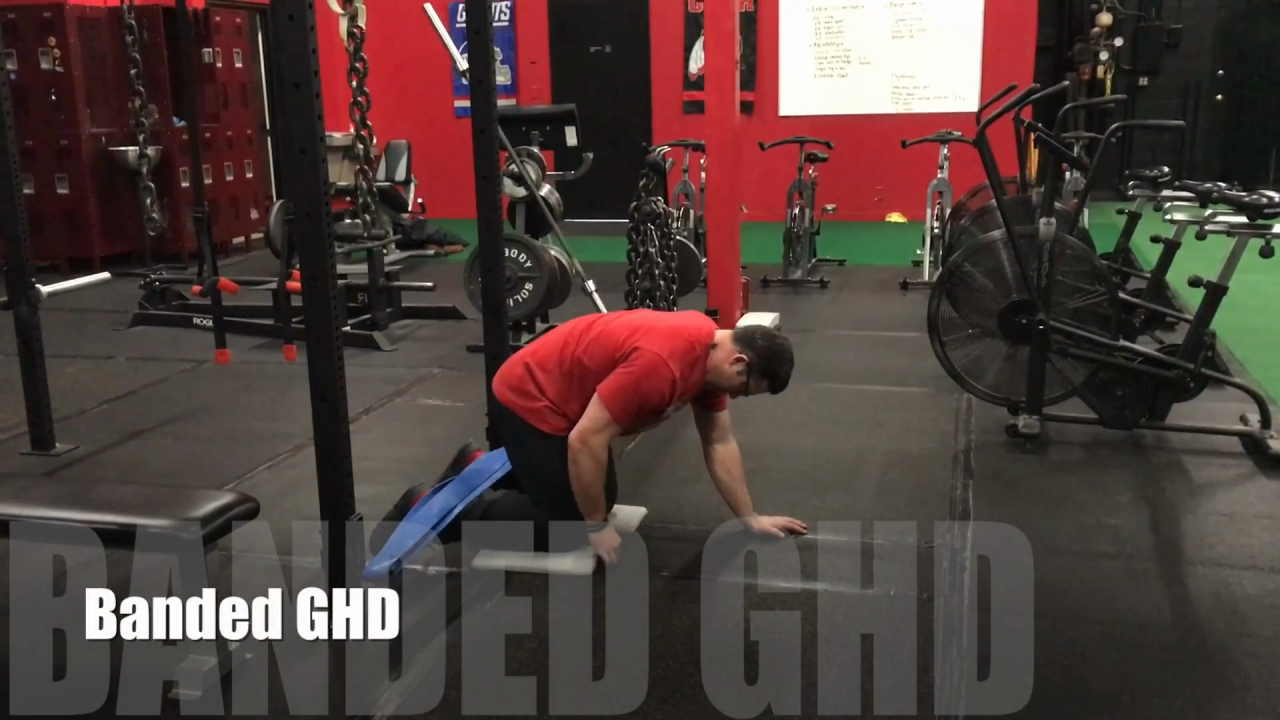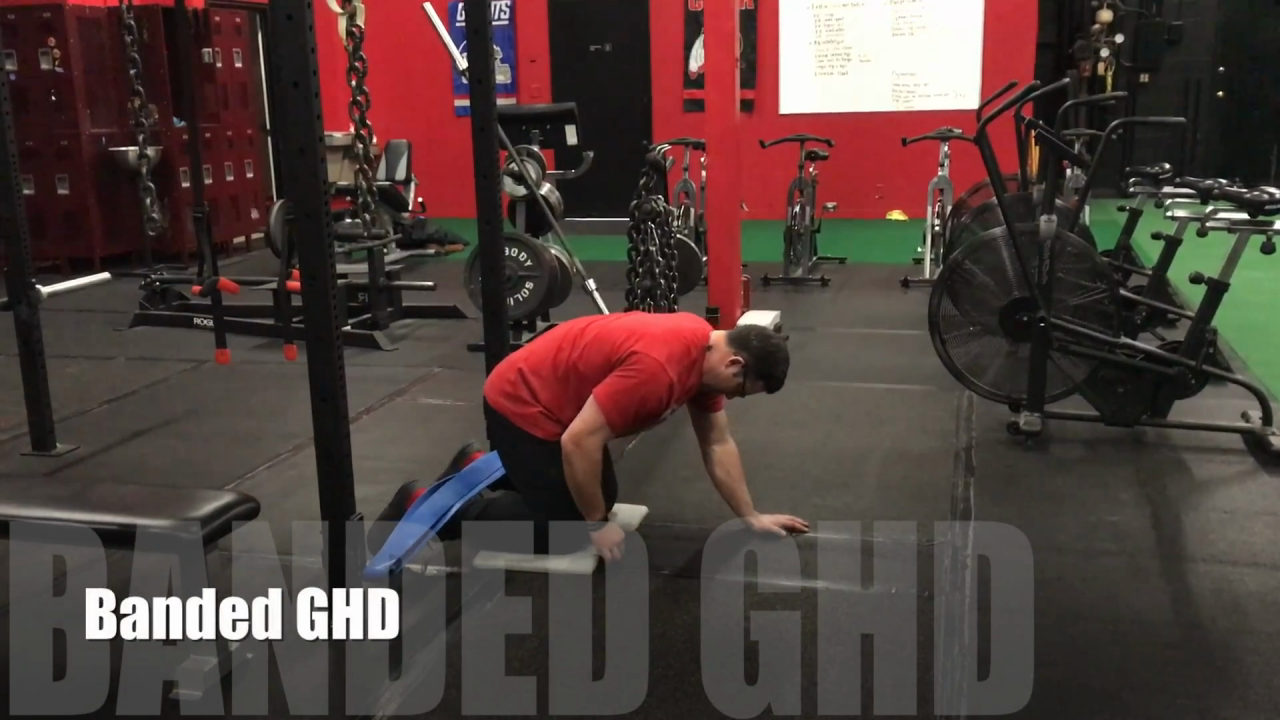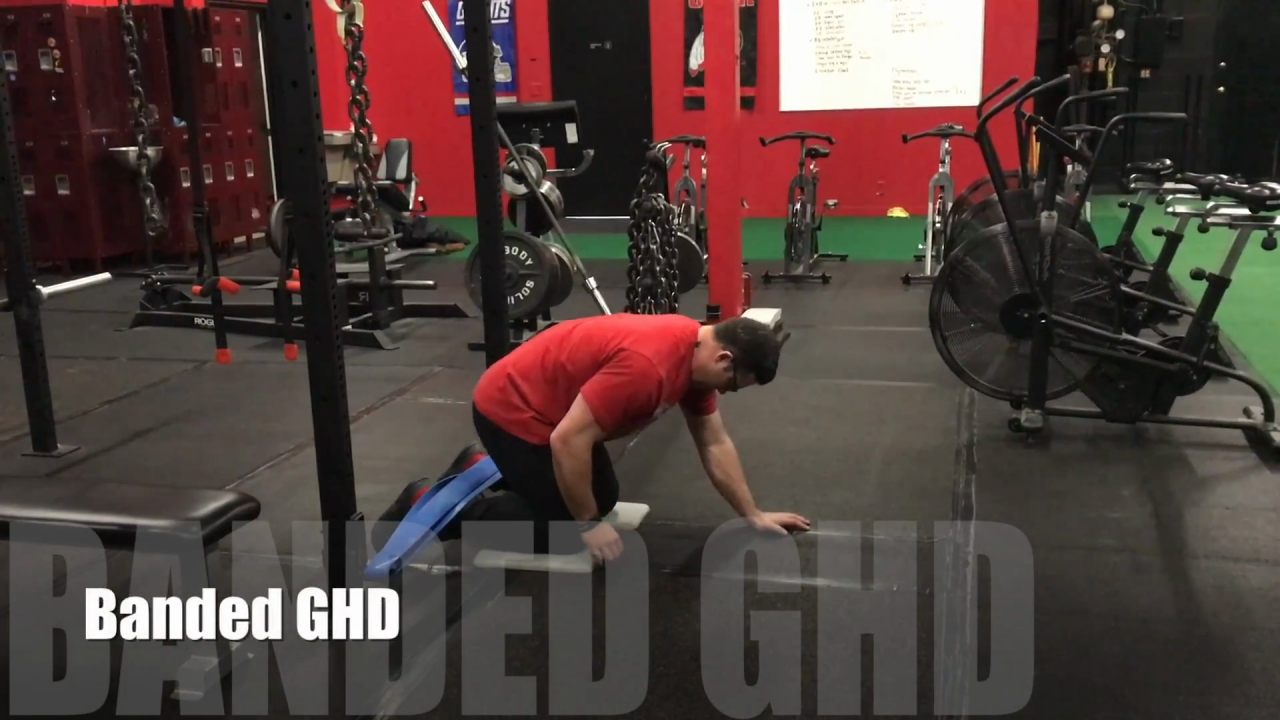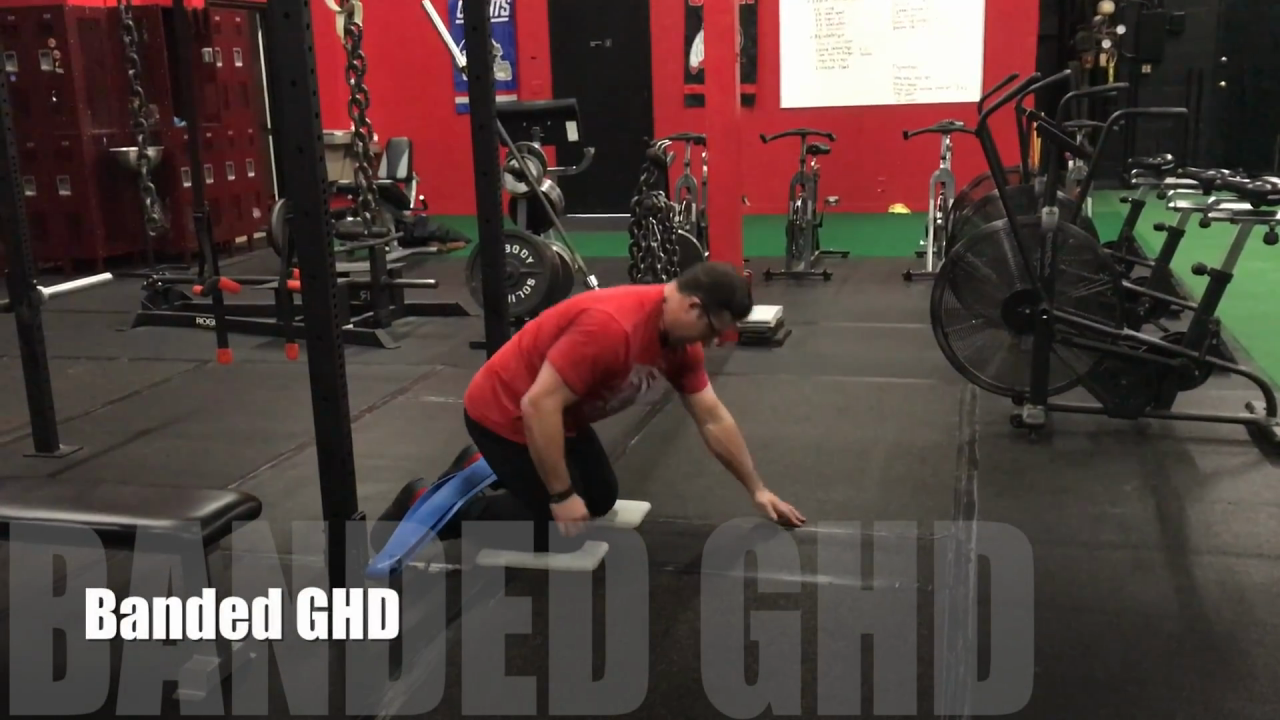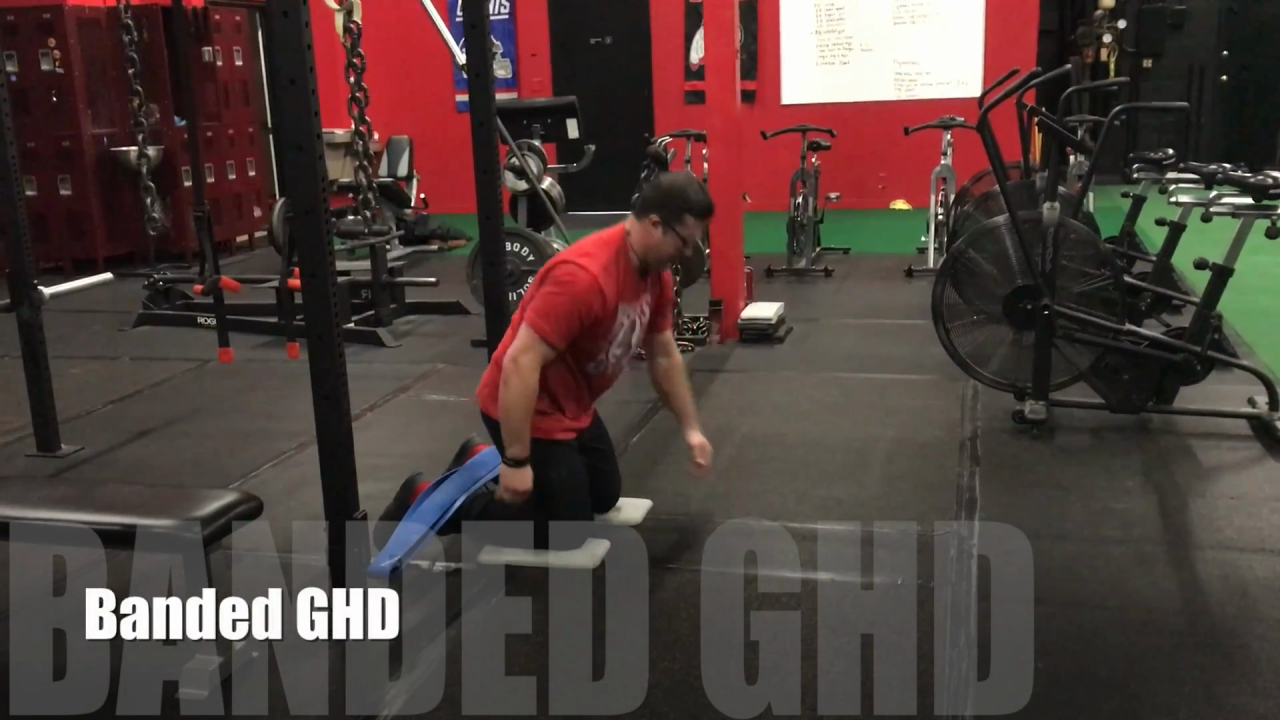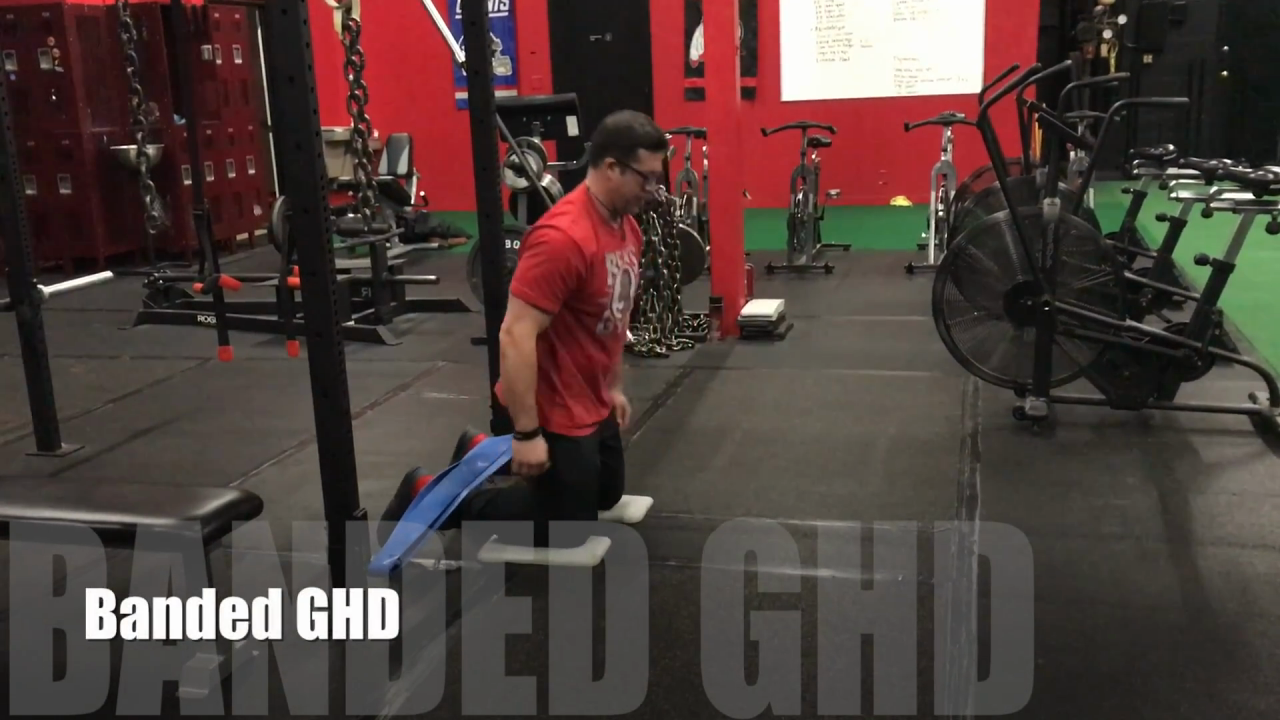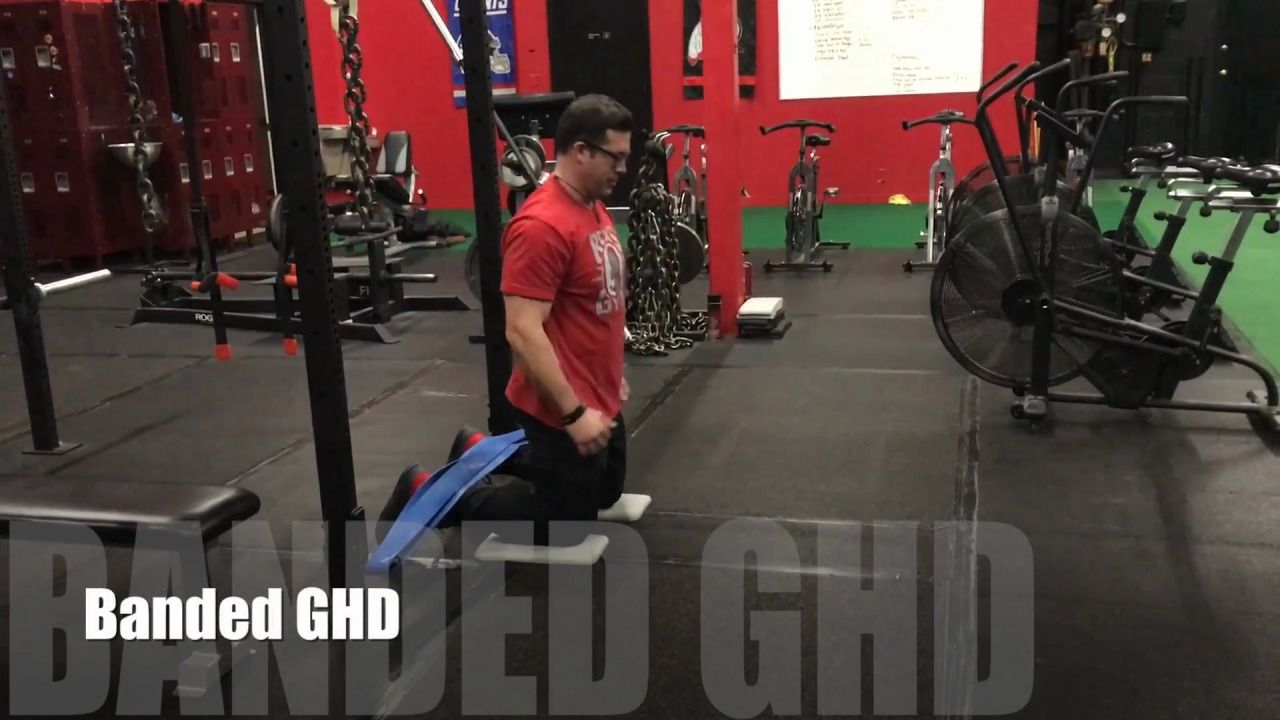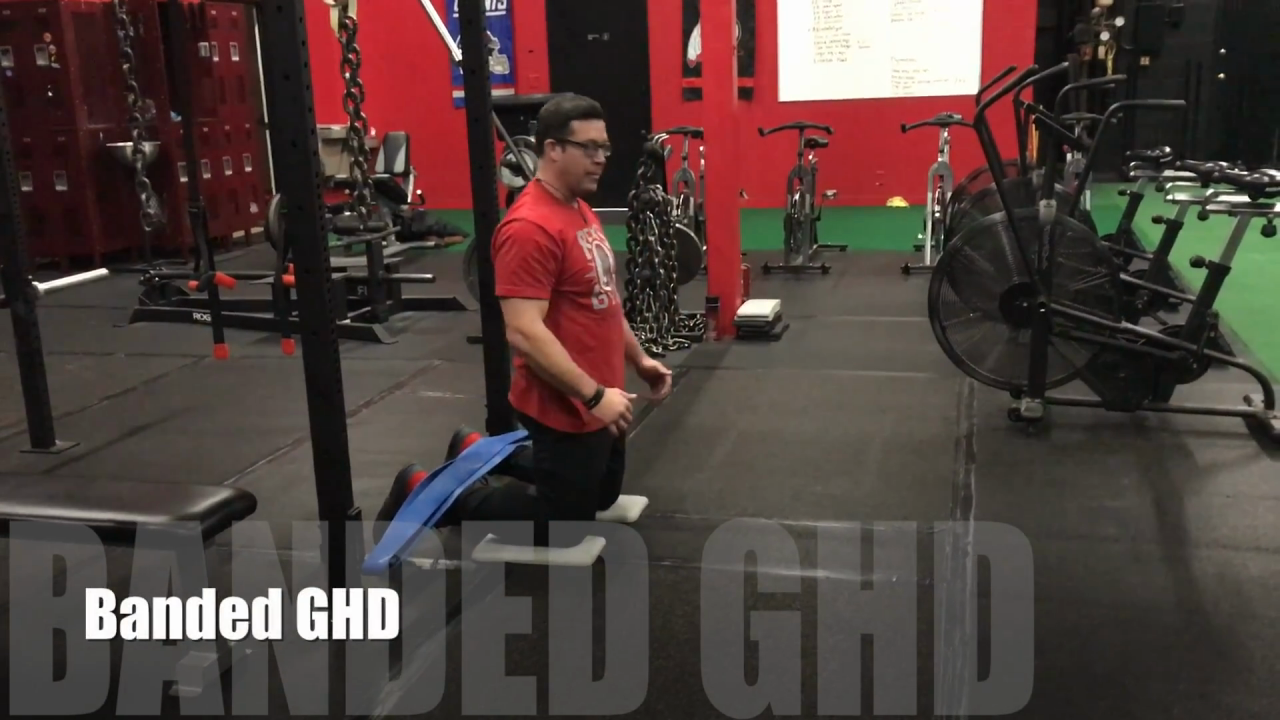
dt=0.2s
person 1, frame 1
left shoulder: (713, 351)
right shoulder: (661, 364)
left elbow: (720, 442)
right elbow: (584, 442)
left wrist: (751, 518)
right wrist: (596, 527)
left hip: (568, 395)
right hip: (529, 400)
left knee: (599, 500)
right knee: (566, 526)
person 1, frame 2
left shoulder: (710, 349)
right shoulder: (659, 368)
left elbow: (717, 443)
right elbow: (578, 442)
left wrist: (751, 517)
right wrist: (596, 525)
left hip: (561, 399)
right hip: (519, 403)
left knee: (601, 500)
person 1, frame 3
left shoulder: (698, 353)
right shoulder: (647, 366)
left elbow: (715, 444)
right elbow: (567, 440)
left wrist: (754, 515)
right wrist: (588, 525)
left hip: (551, 403)
right hip: (511, 410)
left knee: (602, 501)
person 1, frame 4
left shoulder: (679, 336)
right shoulder: (612, 327)
left elbow: (712, 419)
right elbow: (538, 405)
left wrist: (757, 489)
right wrist: (561, 497)
left hip: (559, 415)
right hip: (505, 415)
left knee: (601, 498)
right knee: (566, 531)
left ankle: (493, 466)
right ankle: (452, 510)
person 1, frame 5
left shoulder: (655, 271)
right shoulder: (584, 276)
left elbow: (664, 355)
right elbow: (520, 365)
left wrist: (690, 429)
right wrist: (516, 461)
left hip: (572, 408)
right hip: (534, 413)
left knee: (606, 498)
right ankle: (454, 505)
person 1, frame 6
left shoulder: (625, 224)
right shoulder: (563, 238)
right elbow: (516, 335)
left wrist: (613, 387)
right wrist: (527, 434)
left hip: (590, 403)
right hip: (554, 412)
left knee: (607, 495)
right knee: (569, 531)
person 1, frame 7
left shoulder: (593, 208)
right shoulder: (542, 226)
right elbow: (522, 331)
left wrist: (614, 375)
right wrist: (574, 413)
left hip: (599, 400)
right hip: (562, 408)
left knee: (604, 495)
right knee: (565, 527)
person 1, frame 8
left shoulder: (579, 210)
right shoulder: (530, 228)
right elbow: (523, 333)
left wrist: (639, 358)
right wrist: (594, 395)
left hip: (599, 398)
right hip: (566, 408)
left knee: (602, 495)
right knee: (563, 527)
